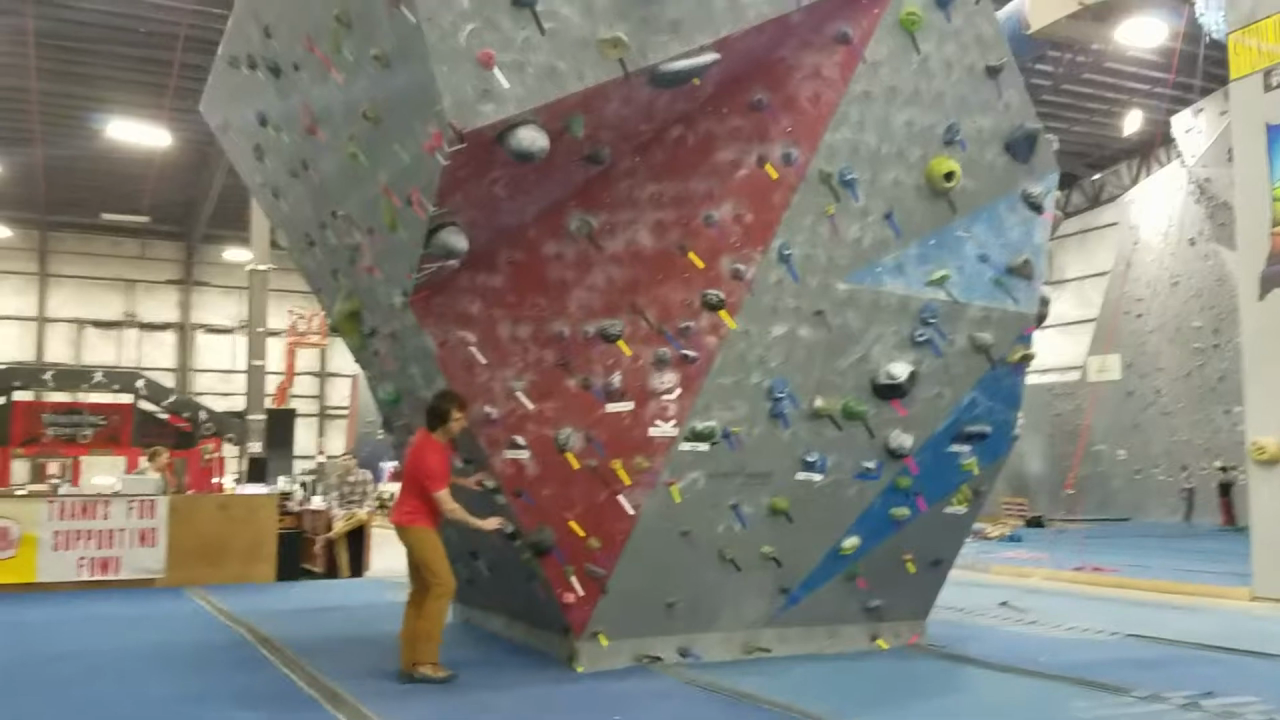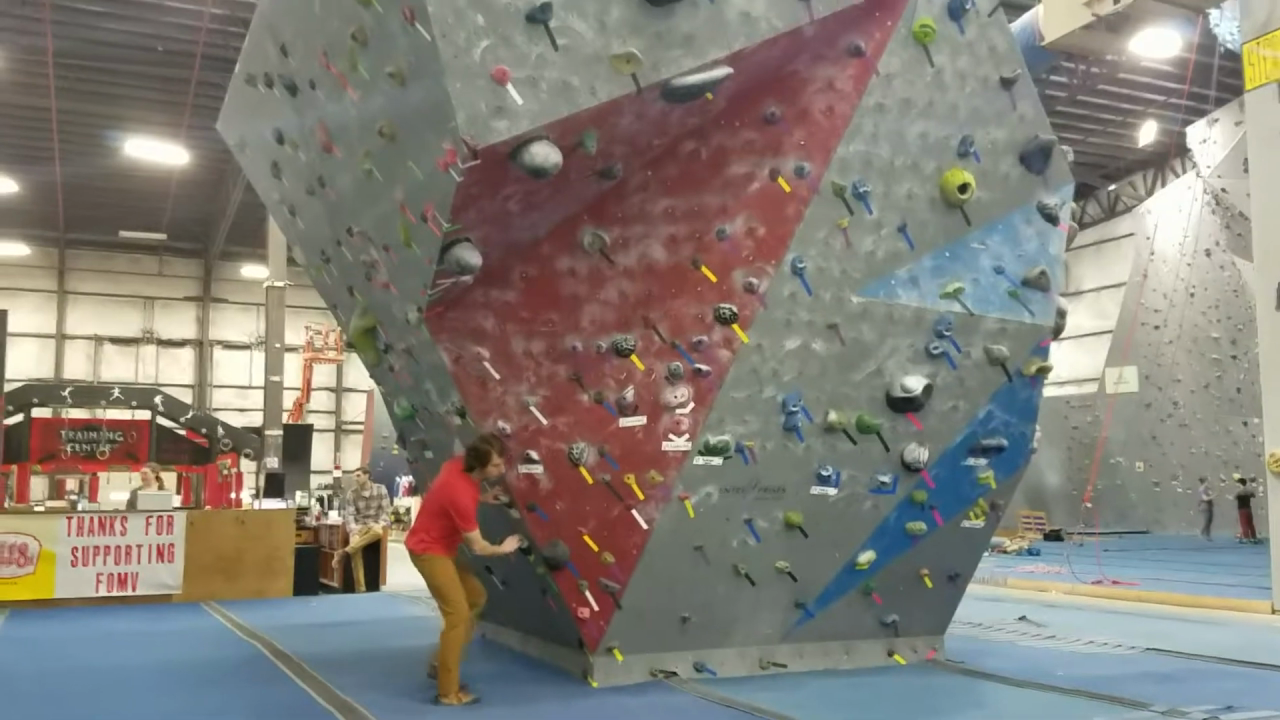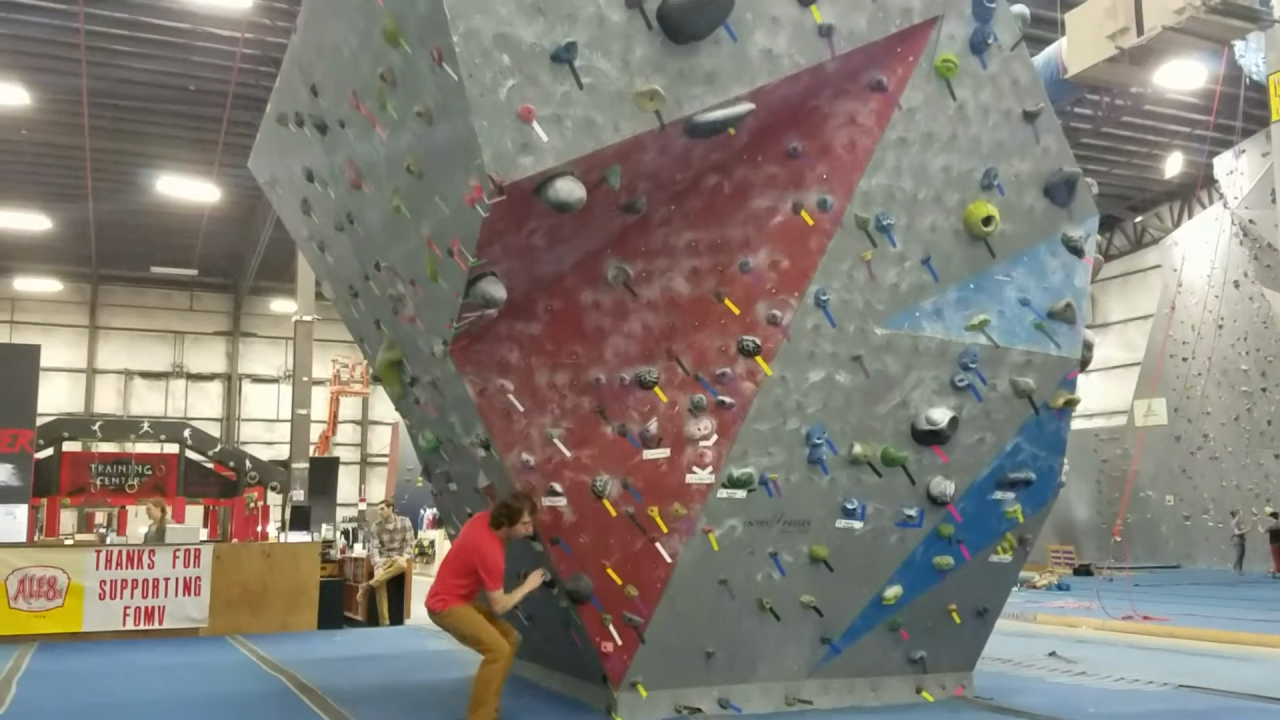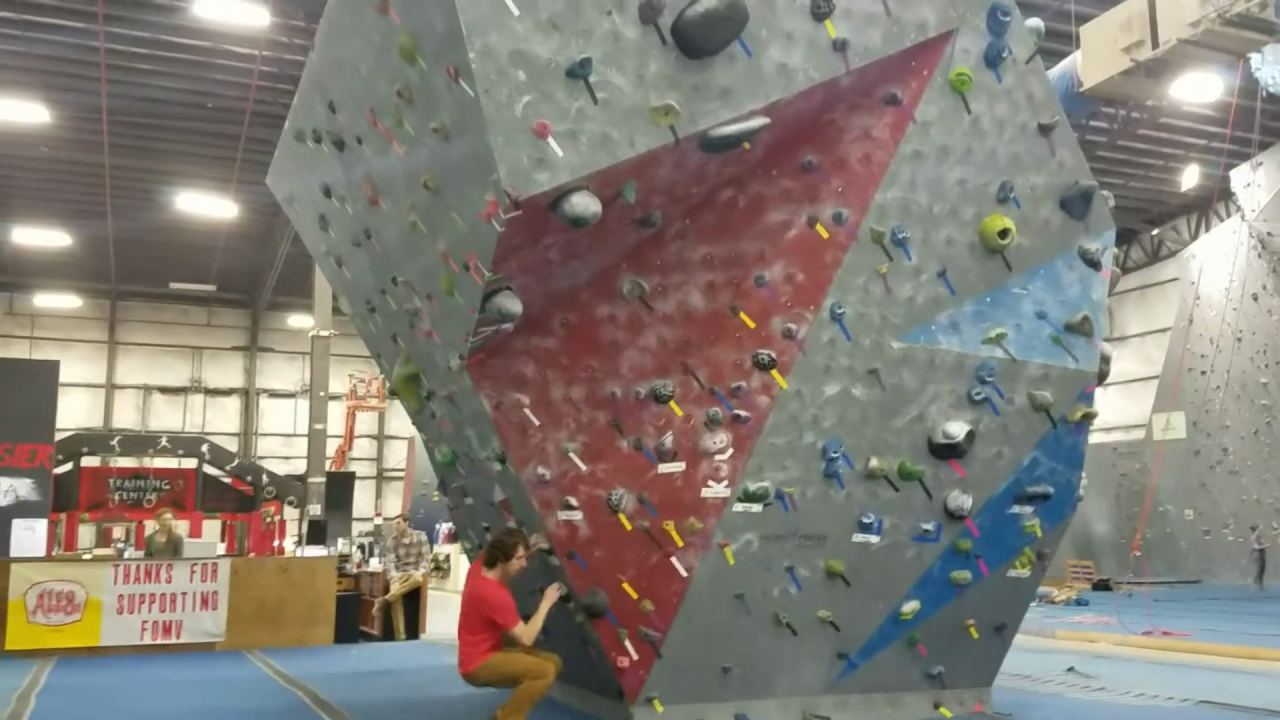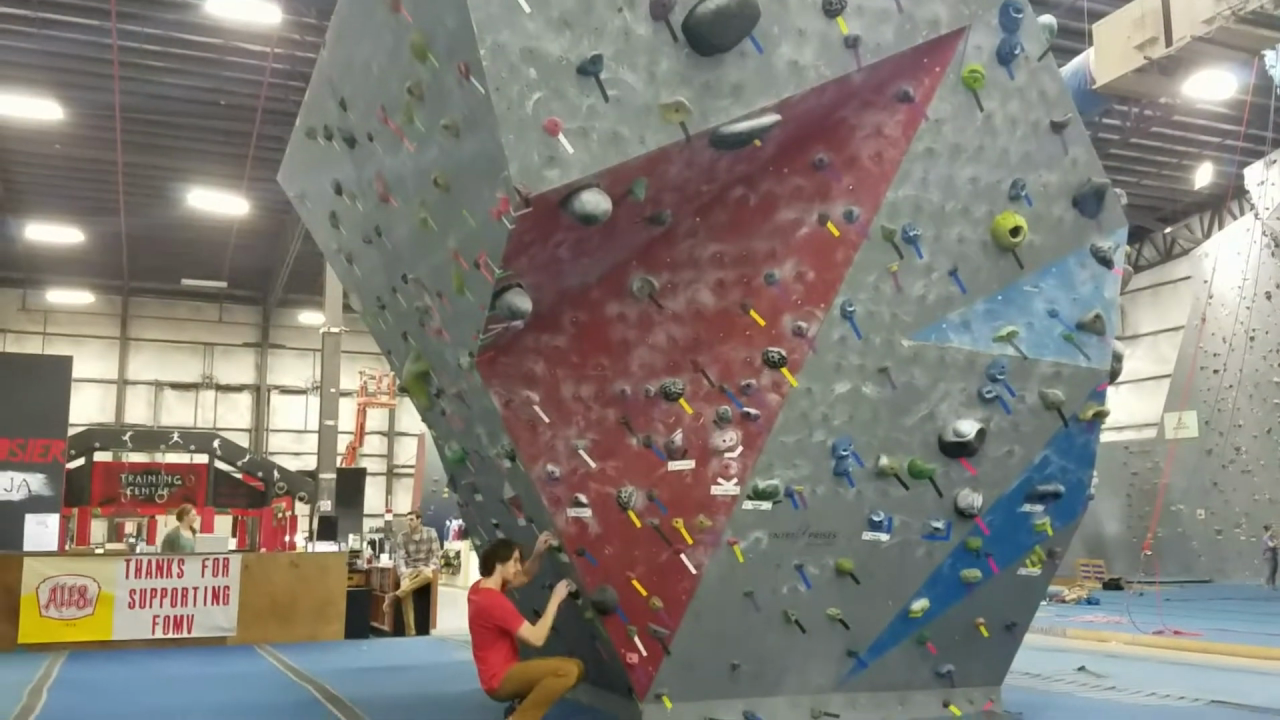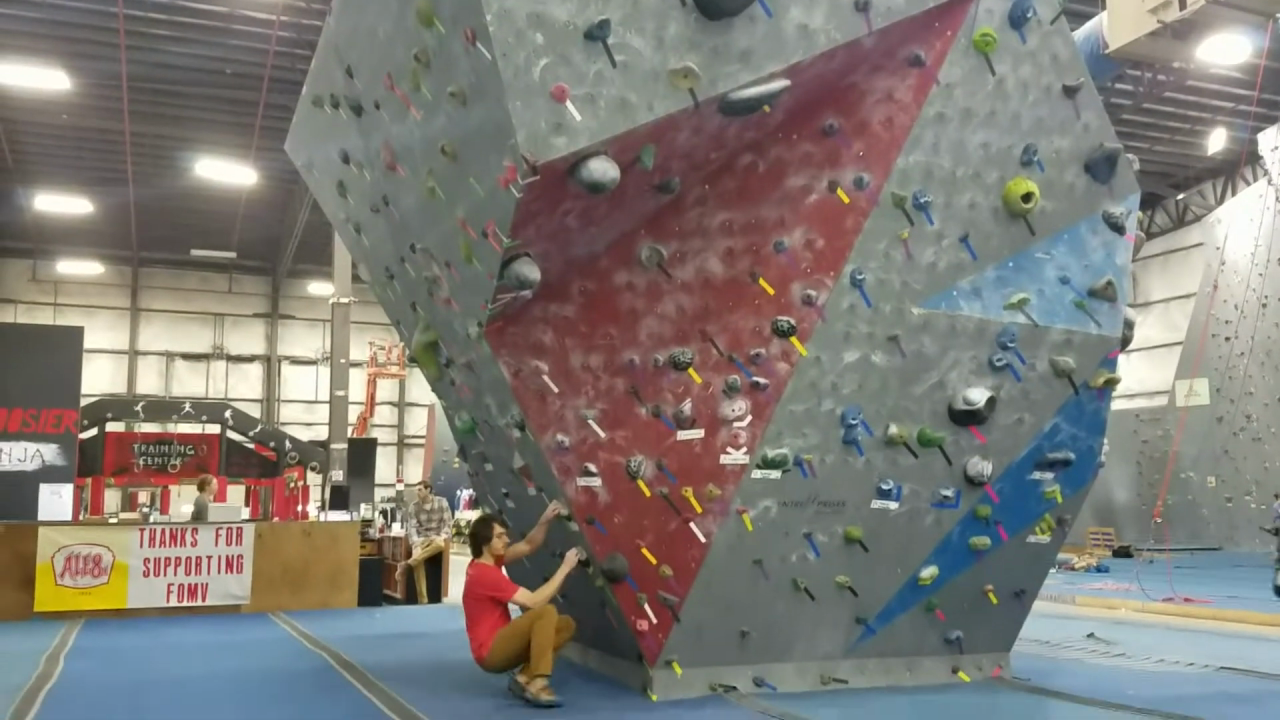
dt=0.5s
person 1, frame 1
left shoulder: (432, 440)
right shoulder: (429, 453)
right elbow: (448, 508)
left wrist: (463, 481)
right wrist: (482, 524)
left hip: (415, 521)
right hip: (416, 524)
left knee: (422, 591)
right knee: (444, 585)
left ankle: (411, 664)
right ankle: (426, 661)
person 1, frame 2
left shoulder: (460, 464)
right shoulder: (461, 495)
right elbow: (477, 546)
left wrist: (482, 497)
right wrist: (504, 548)
left hip: (441, 544)
right hip: (428, 550)
left knee: (476, 597)
right knee: (458, 612)
left ankle: (441, 663)
right ankle: (448, 692)
person 1, frame 3
left shoulder: (484, 518)
right shoulder: (491, 552)
right elbow: (498, 606)
left wrist: (512, 536)
right wrist: (527, 586)
left hip: (460, 596)
right hip: (446, 604)
left knee: (511, 638)
right knee: (499, 650)
person 1, frame 4
left shoulder: (477, 569)
right shoulder: (494, 594)
right elbow: (526, 638)
left wrist: (523, 550)
right wrist: (546, 602)
left hip: (485, 656)
right hip: (477, 666)
left knee: (553, 662)
right knee: (545, 671)
person 1, frame 5
left shoulder: (480, 588)
right shoulder: (495, 602)
left elbow: (525, 577)
right elbow: (536, 639)
left wrist: (538, 553)
right wrist: (555, 600)
left hip: (504, 672)
right hip: (500, 680)
left knee: (576, 667)
right knee: (568, 671)
person 1, frame 6
left shoulder: (489, 560)
right shoulder: (485, 574)
left elbow: (528, 545)
right elbow: (535, 600)
left wrist: (545, 520)
right wrist: (565, 568)
left hip: (500, 645)
right hip: (490, 652)
left knee: (565, 624)
right knee: (547, 611)
left ankle: (524, 677)
right ankle: (538, 684)
